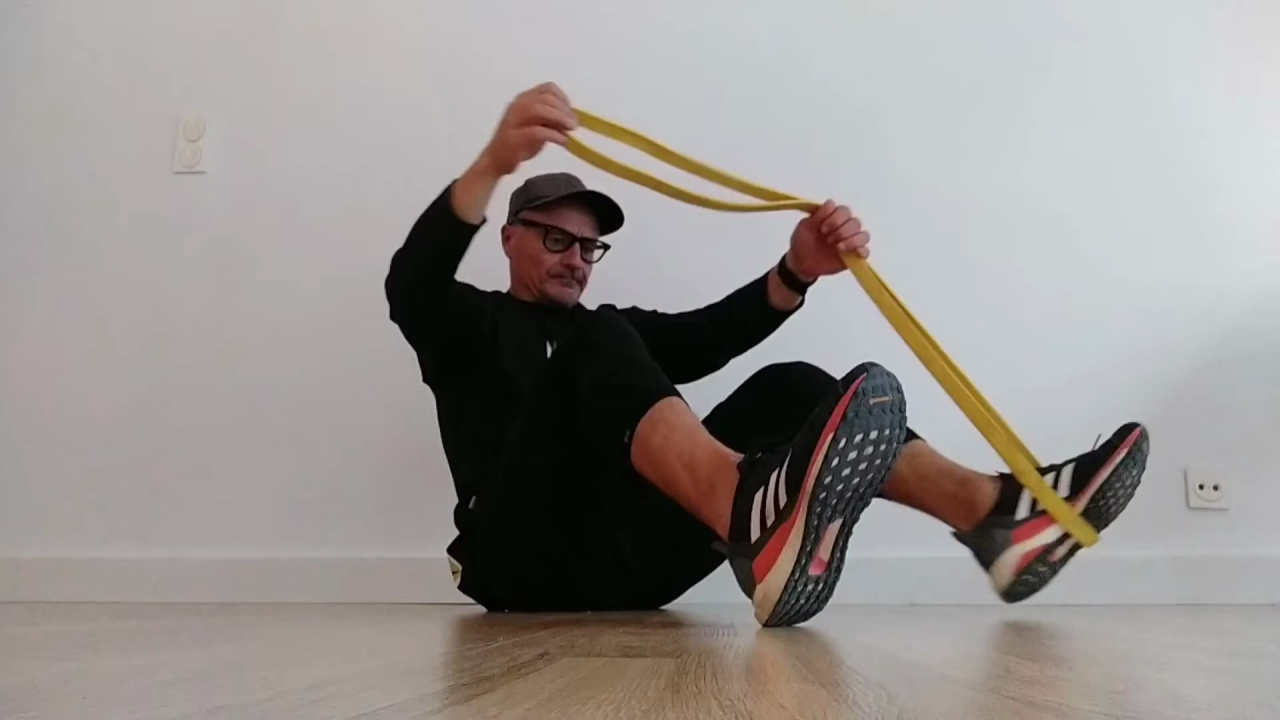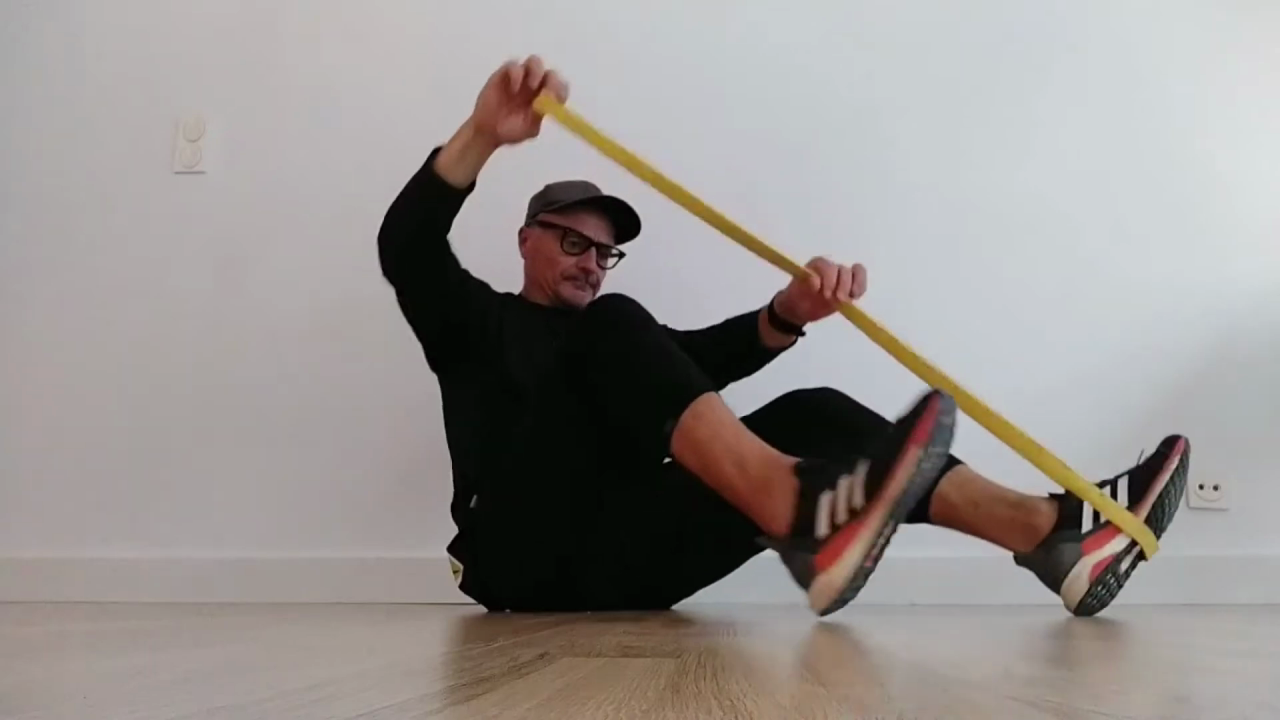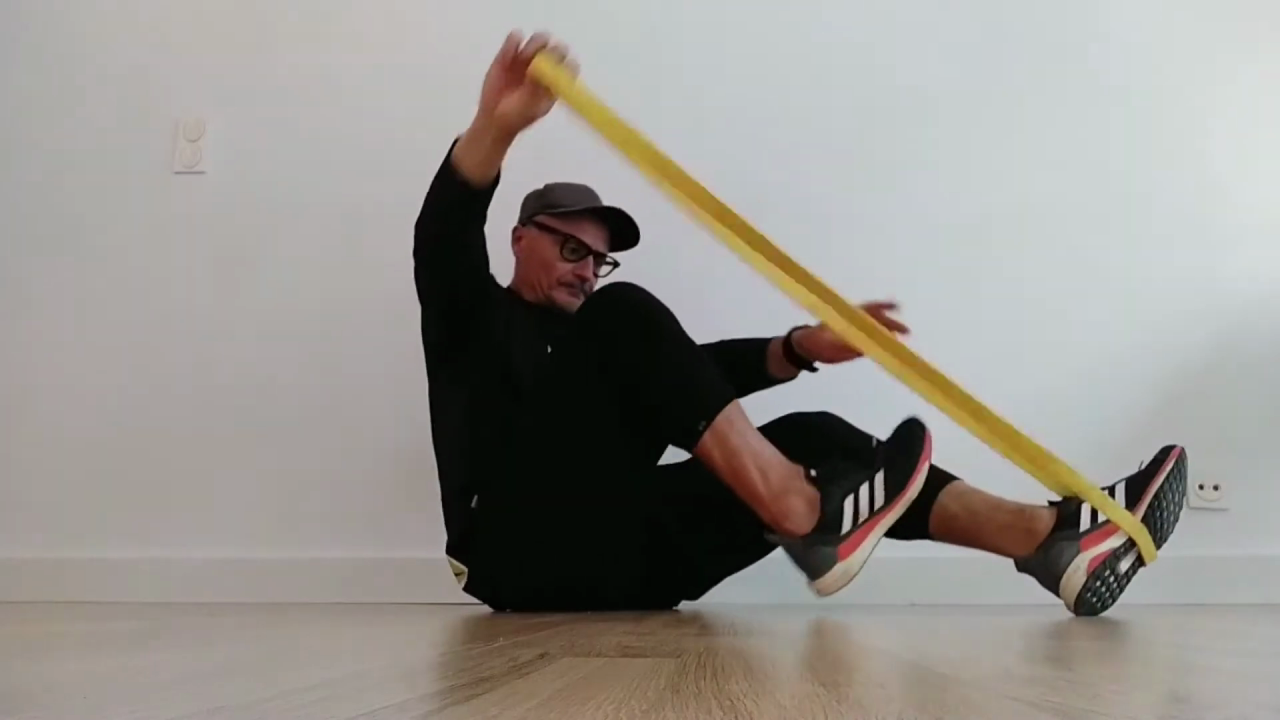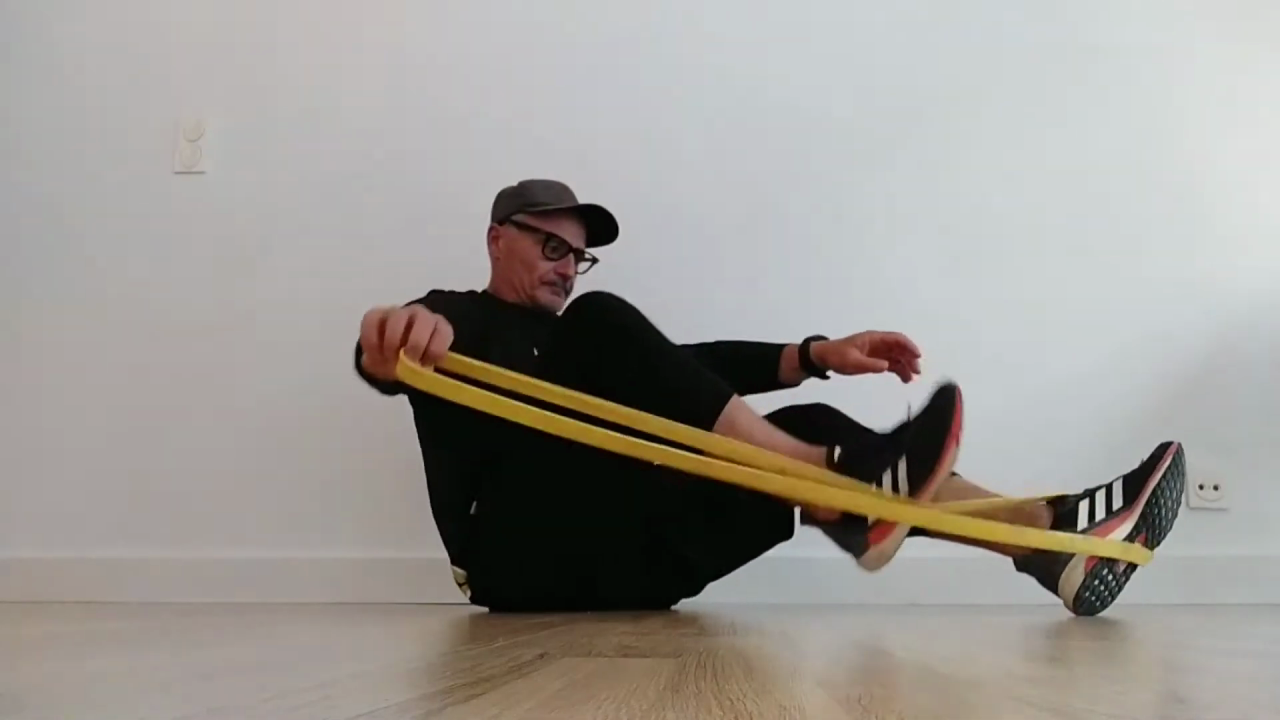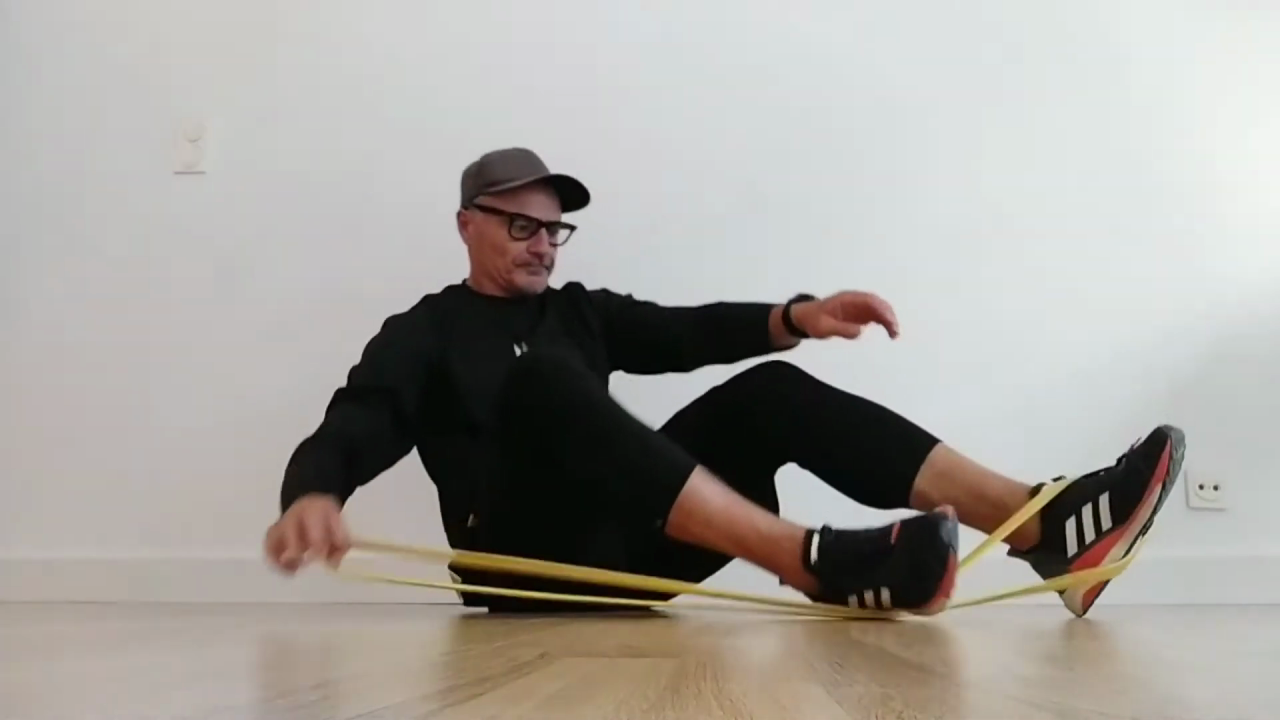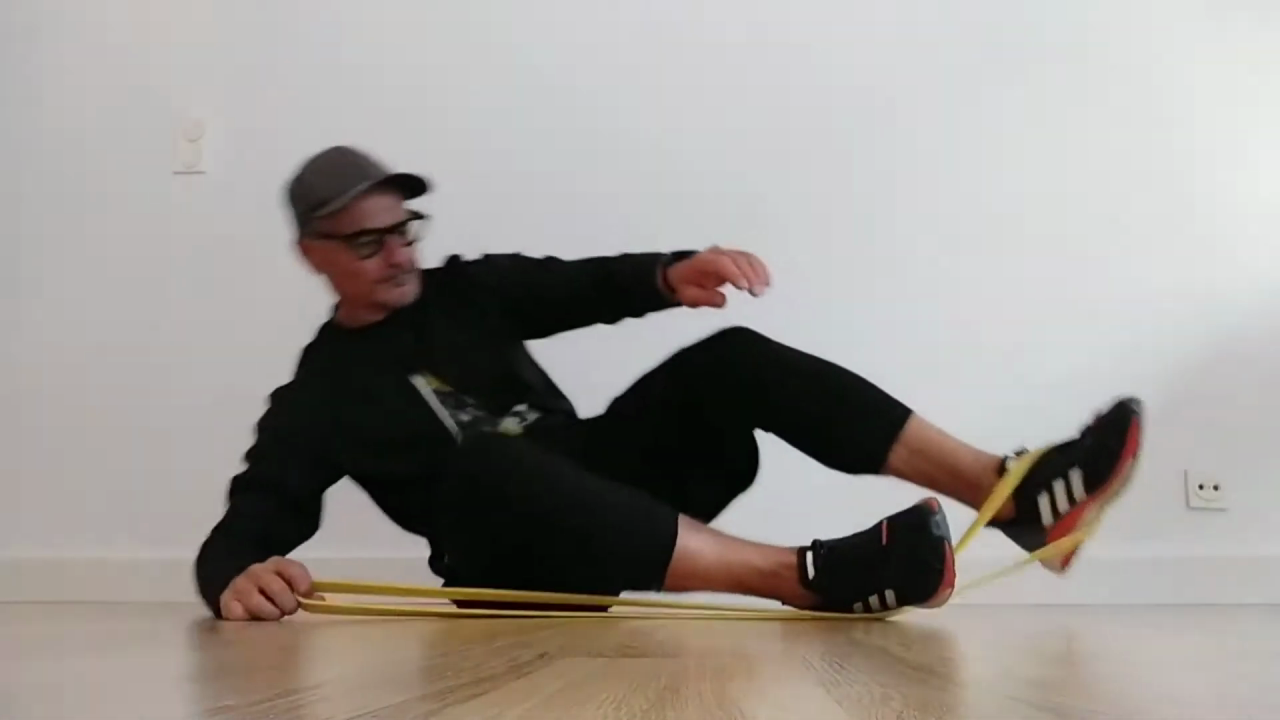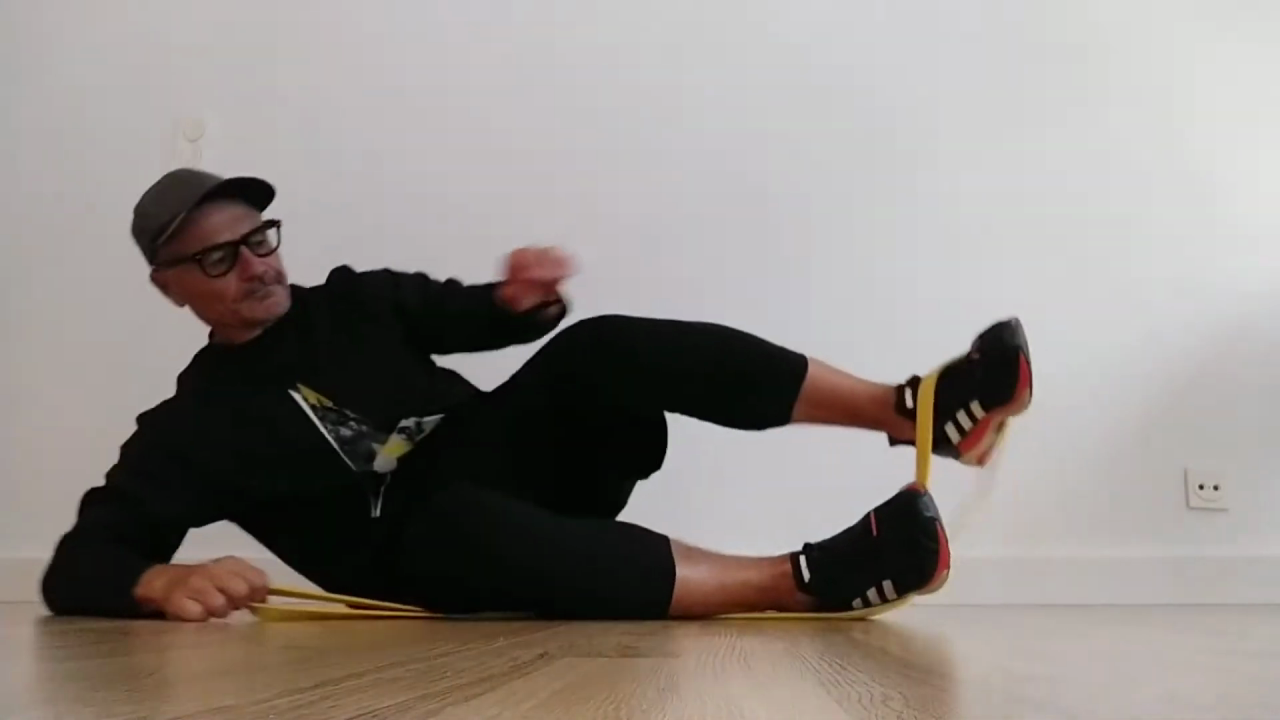
dt=0.5s
person 1, frame 1
left shoulder: (616, 333)
right shoulder: (469, 322)
left elbow: (713, 332)
right elbow: (410, 286)
left wrist: (797, 273)
right wrist: (494, 161)
left hip: (625, 558)
right hip: (526, 556)
left knee: (789, 389)
right knee: (602, 344)
left ankle: (998, 514)
right ankle: (756, 517)
person 1, frame 2
left shoulder: (621, 344)
right shoulder: (476, 320)
left elbow: (715, 354)
right elbow: (404, 250)
left wrist: (789, 313)
right wrist: (482, 136)
left hip: (624, 561)
right hip: (527, 555)
left knee: (811, 413)
right knee: (616, 328)
left ankle: (1054, 531)
right ankle: (807, 513)
person 1, frame 3
left shoulder: (602, 331)
right shoulder: (474, 317)
left elbow: (697, 368)
right elbow: (441, 248)
left wrist: (808, 344)
right wrist: (498, 125)
left hip: (623, 565)
right hip: (526, 553)
left knee: (807, 431)
right knee: (624, 317)
left ankle: (1057, 542)
right ankle: (810, 518)
person 1, frame 4
left shoulder: (576, 343)
right shoulder: (451, 321)
left elbow: (690, 370)
right elbow: (384, 357)
left wrist: (817, 355)
right wrist: (394, 340)
left hip: (618, 560)
right hip: (523, 555)
left knee: (803, 430)
right knee: (601, 324)
left ankle: (1053, 536)
right ankle: (851, 484)
person 1, frame 5
left shoulder: (577, 310)
right shoulder: (423, 333)
left elbow: (690, 331)
right elbow: (350, 432)
left wrist: (796, 316)
right wrist: (312, 497)
left hip: (622, 545)
right hip: (529, 561)
left knee: (769, 392)
right knee: (542, 382)
left ankle: (1047, 528)
right ankle: (817, 561)
person 1, frame 6
left shoulder: (470, 289)
right shoulder: (317, 398)
left elbow: (588, 285)
right elbow: (243, 533)
left wrist: (672, 276)
right wrist: (240, 577)
left hip: (593, 493)
right hip: (517, 565)
left knee: (729, 359)
right knee: (485, 464)
left ankle: (1016, 495)
right ankle: (813, 576)
person 1, frame 7
left shoulder: (355, 301)
right shoulder: (188, 428)
left elbow: (523, 324)
right elbow: (75, 568)
left wrist: (527, 296)
right wrist: (163, 578)
left hip: (512, 462)
right hip: (431, 560)
left knee: (606, 349)
right knee: (468, 526)
left ankle: (915, 410)
right ankle: (811, 580)
